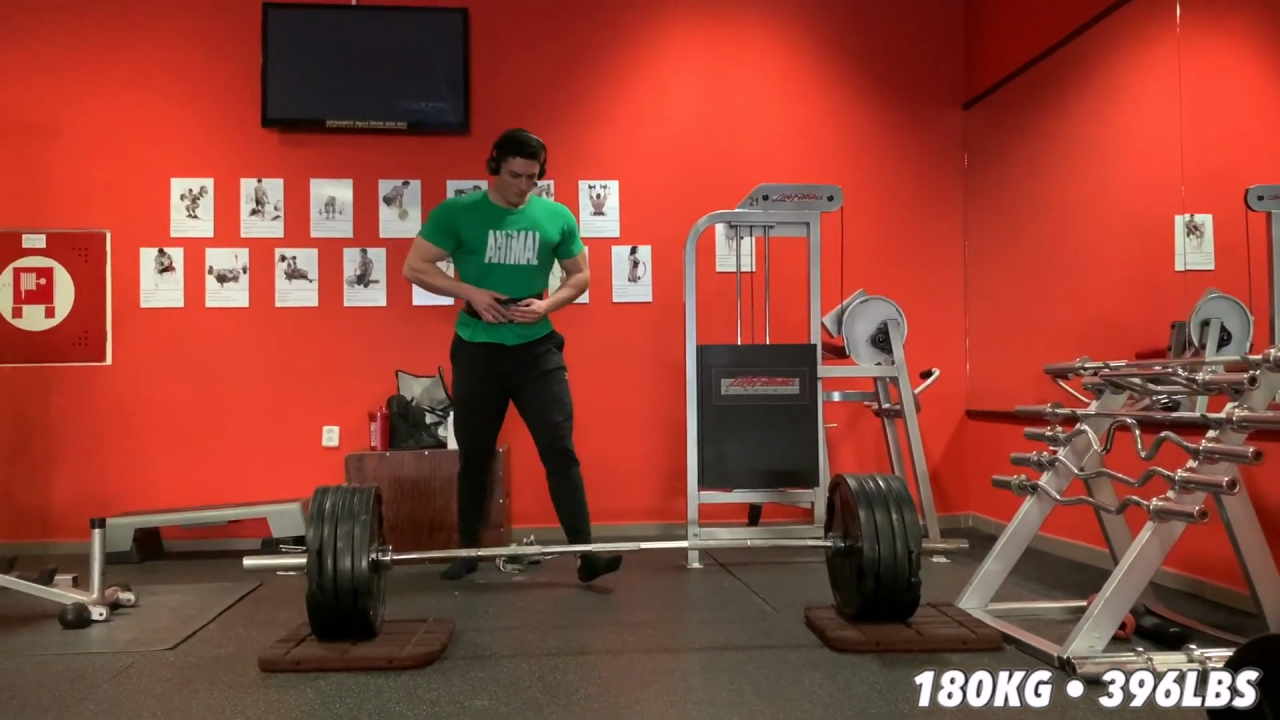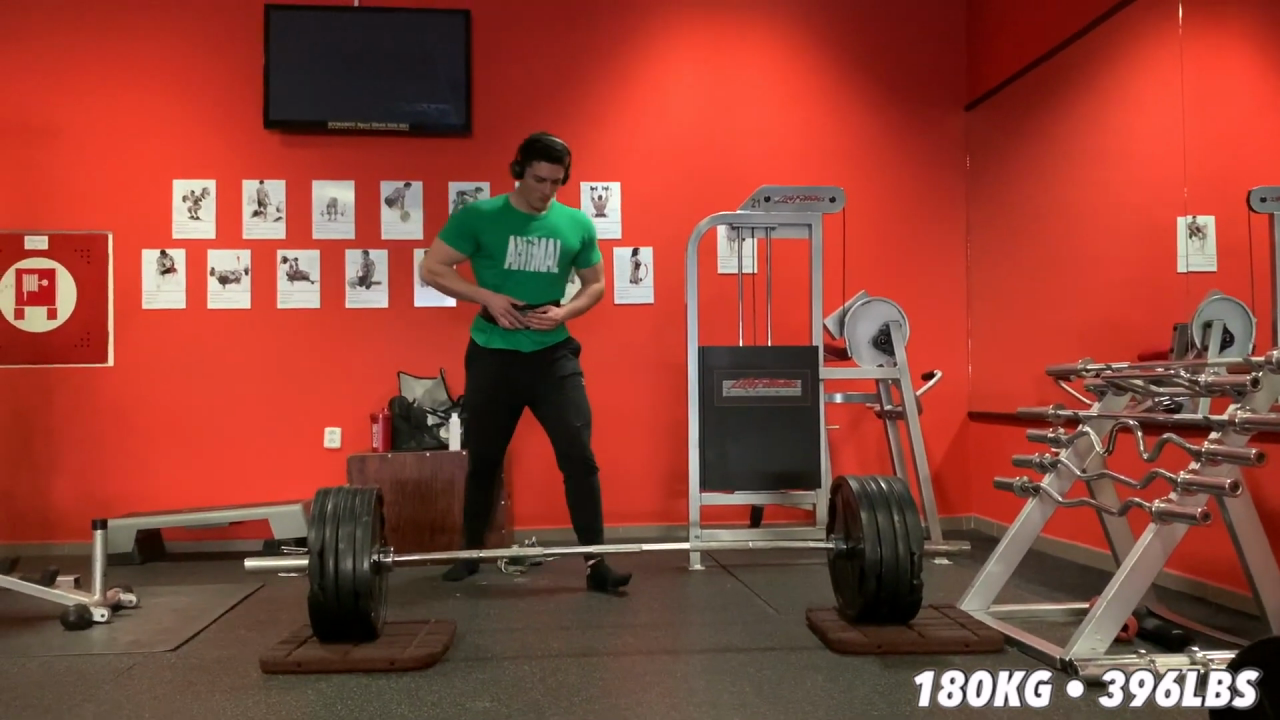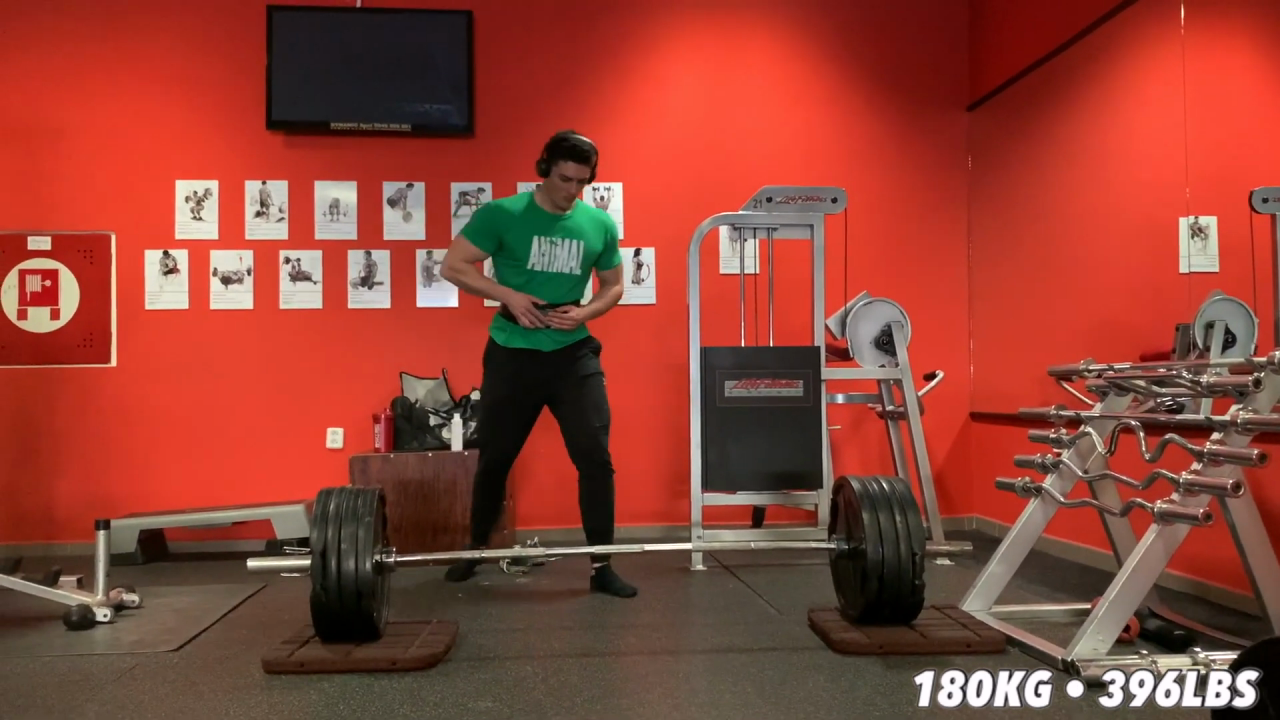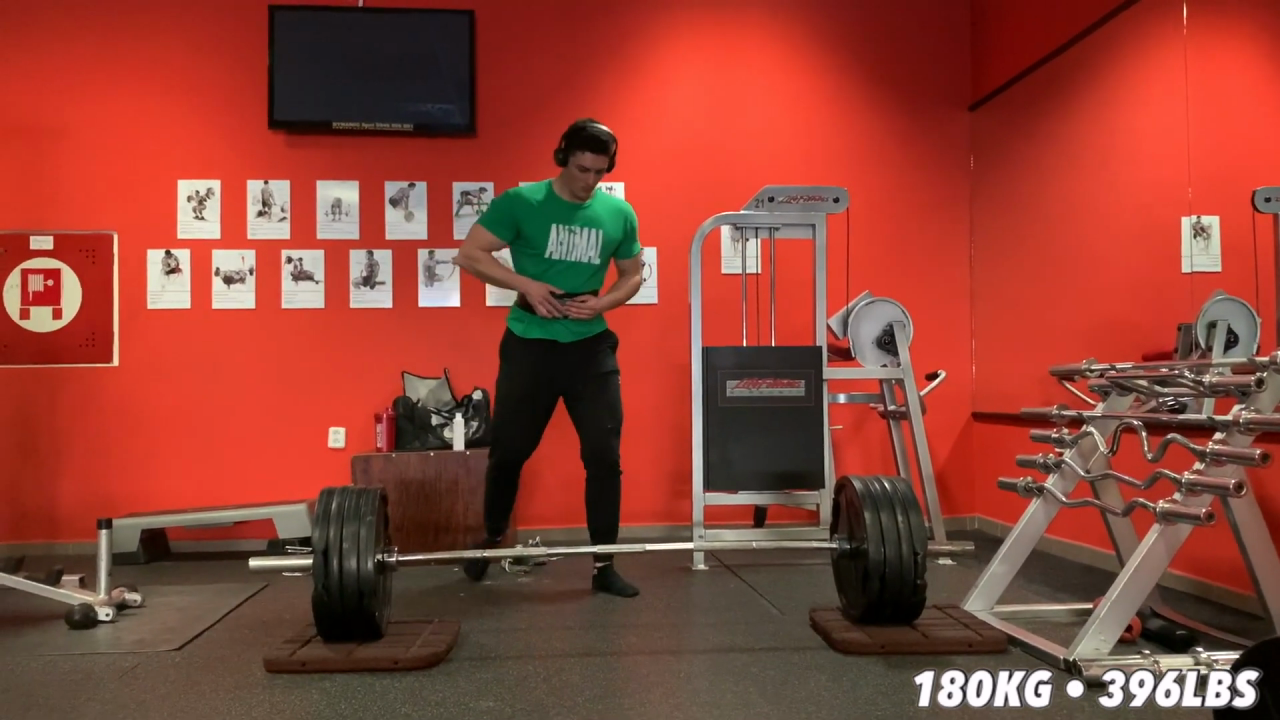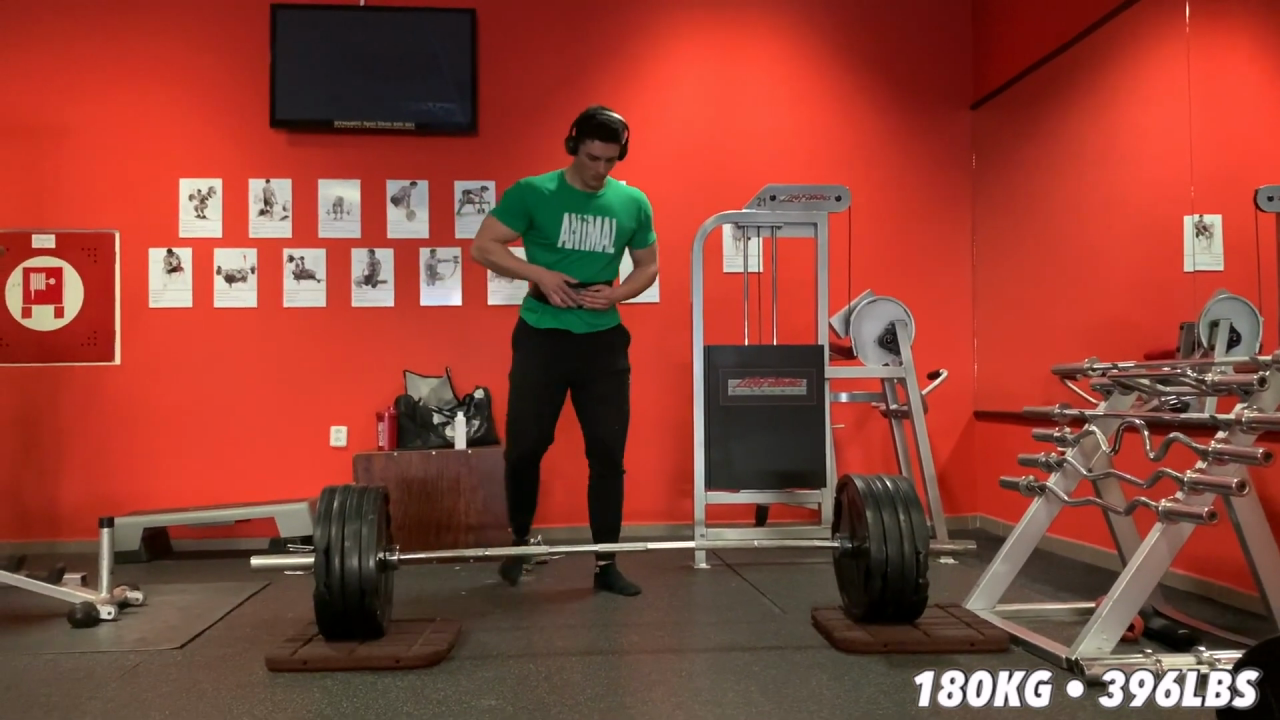
dt=0.1s
person 1, frame 1
left shoulder: (557, 216)
right shoulder: (456, 213)
left elbow: (581, 275)
right elbow: (414, 267)
left wrist: (548, 304)
right wrist: (471, 293)
left hip: (537, 348)
right hip: (477, 350)
left knee: (560, 450)
right knee: (474, 456)
left ankle: (586, 552)
right ankle: (468, 549)
person 1, frame 2
left shoulder: (576, 224)
right shoulder: (478, 216)
left elbow: (596, 284)
right elbow: (432, 269)
left wrist: (565, 312)
right wrist: (487, 298)
left hip: (553, 356)
right hip: (493, 356)
left knee: (579, 456)
right knee: (483, 460)
left ankle: (595, 563)
right ankle: (471, 552)
person 1, frame 3
left shoulder: (599, 224)
right shoulder: (501, 214)
left elbow: (614, 285)
right elbow: (452, 265)
left wrist: (585, 312)
right wrist: (508, 295)
left hip: (573, 355)
right hip: (512, 354)
left knee: (595, 457)
right knee: (494, 460)
left ankle: (601, 566)
right ankle: (475, 549)
person 1, frame 4
left shoulder: (619, 214)
right shoulder: (519, 202)
left elbow: (632, 275)
right elbow: (469, 254)
left wrist: (603, 302)
right wrist: (525, 284)
left hip: (590, 348)
right hip: (529, 345)
left knee: (604, 457)
right knee: (509, 452)
left ankle: (603, 565)
right ankle: (490, 541)
person 1, frame 5
left shoulder: (633, 203)
right shoulder: (532, 193)
left elbow: (649, 266)
right elbow: (483, 247)
left wrist: (617, 293)
right wrist: (539, 274)
left hip: (603, 341)
right hip: (541, 336)
left knee: (608, 455)
right knee: (525, 448)
left ankle: (605, 563)
right ankle: (518, 541)
